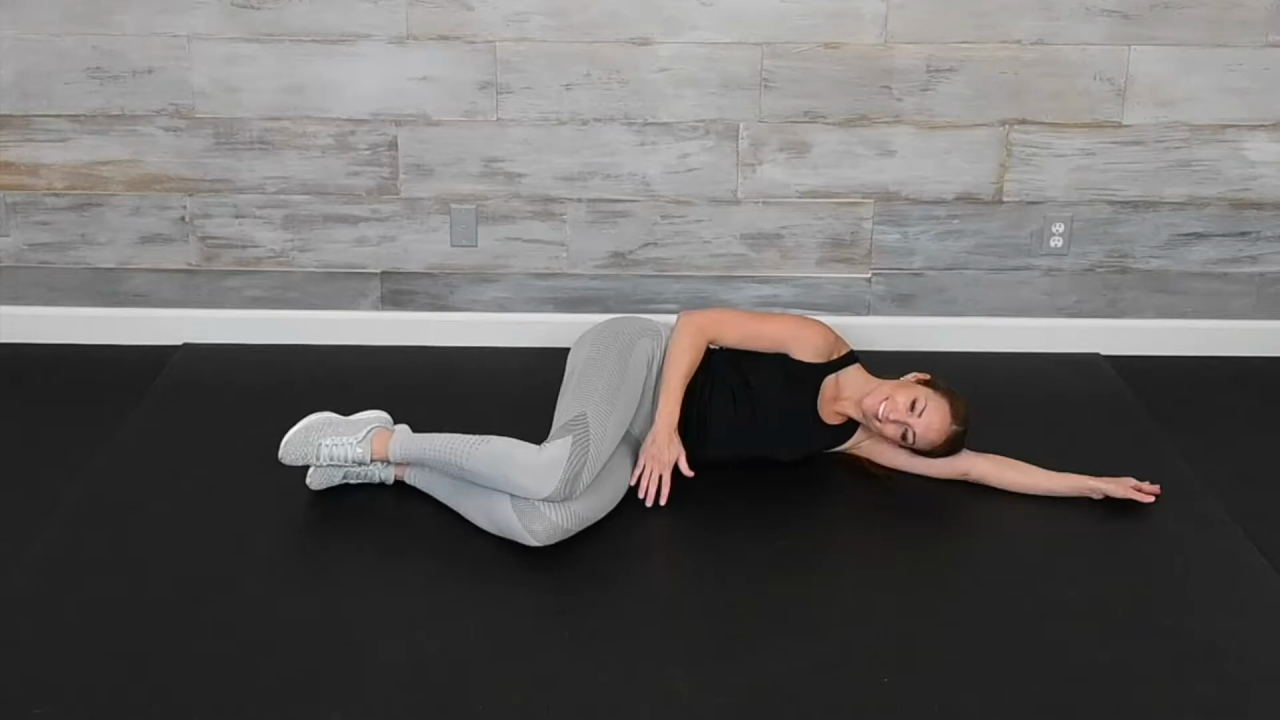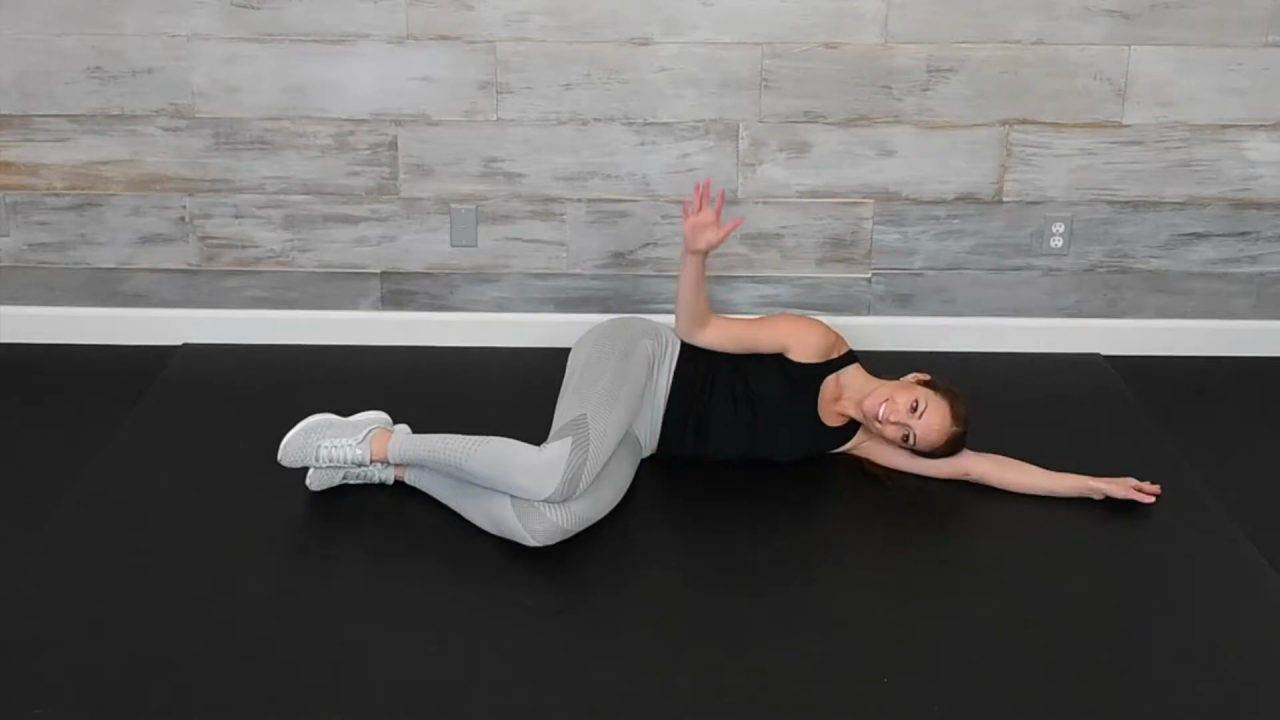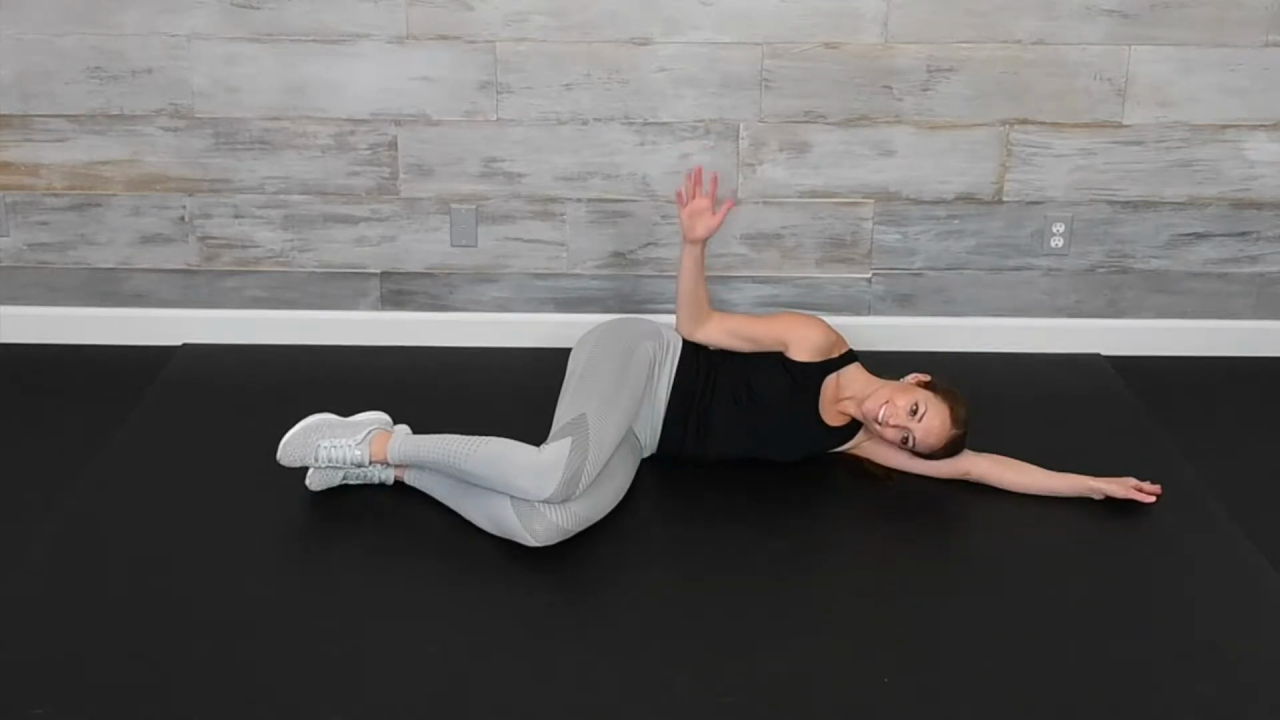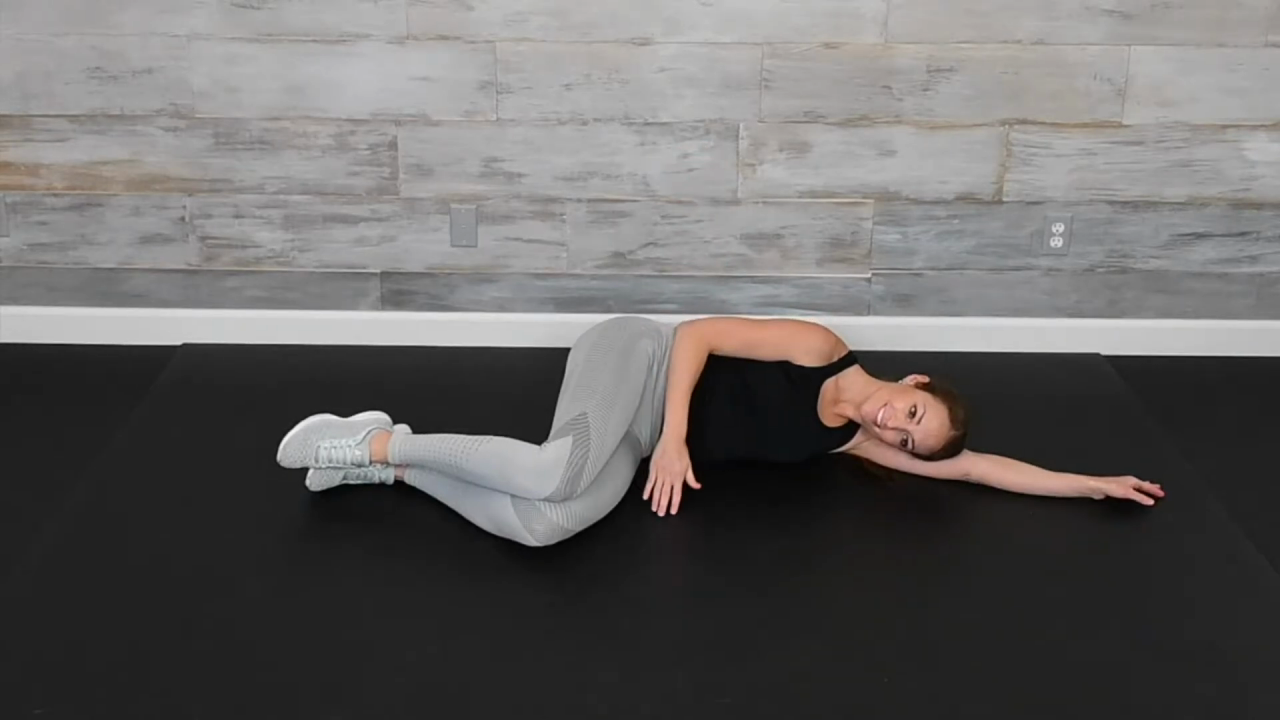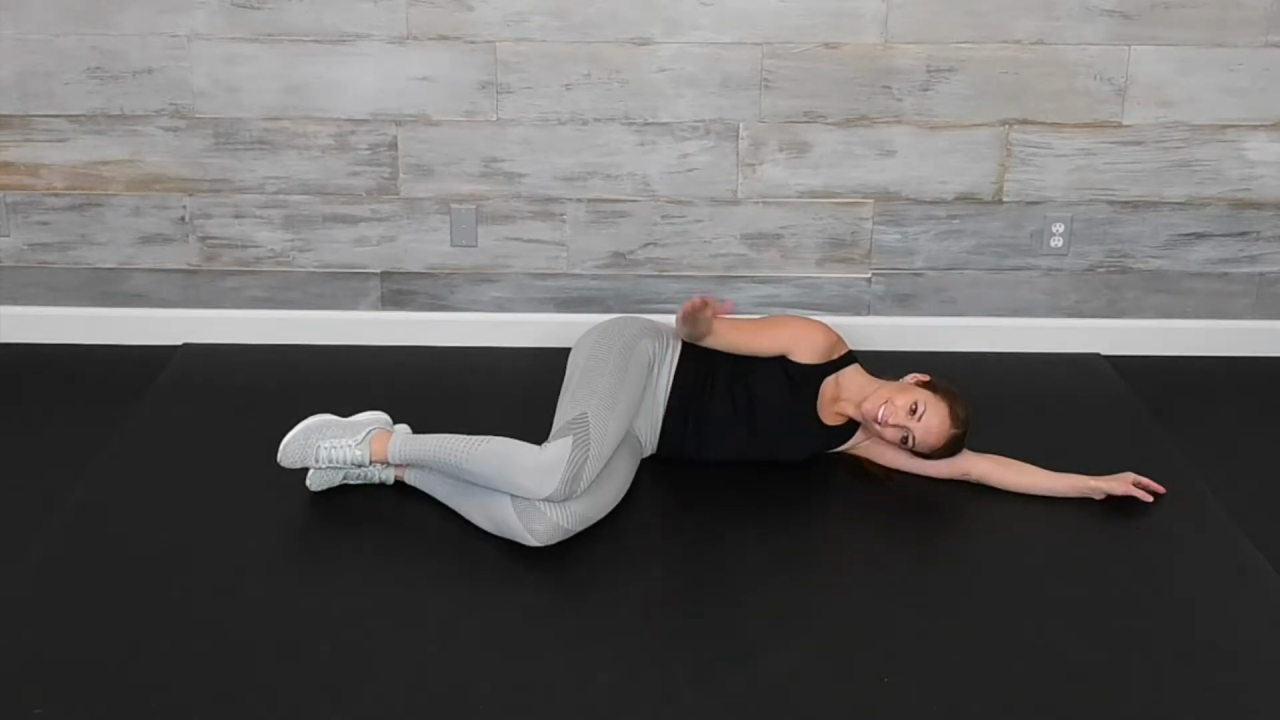
dt=0.7s
person 1, frame 1
left shoulder: (855, 439)
right shoulder: (818, 344)
left elbow: (973, 464)
right elbow: (696, 324)
left wrist: (1094, 483)
right wrist: (667, 425)
left hip: (649, 448)
right hip: (638, 357)
left knee: (544, 525)
right knee: (556, 478)
left ankle: (388, 458)
right ankle: (376, 440)
person 1, frame 2
left shoulder: (855, 442)
right shoulder: (817, 346)
left elbow: (977, 464)
right elbow: (694, 329)
left wrist: (1091, 483)
right wrist: (696, 253)
left hip: (644, 448)
right hip: (635, 365)
left knee: (545, 525)
right knee: (555, 477)
left ankle: (388, 460)
right ankle: (372, 441)
person 1, frame 3
left shoulder: (856, 441)
right shoulder: (817, 343)
left elbow: (979, 466)
right elbow: (697, 327)
left wrist: (1093, 484)
right wrist: (695, 243)
left hip: (647, 444)
right hip: (636, 363)
left knee: (544, 524)
right knee: (556, 479)
left ankle: (388, 462)
right ankle: (378, 441)
person 1, frame 4
left shoulder: (854, 443)
right shoulder: (819, 348)
left elbow: (976, 465)
right elbow: (696, 333)
left wrist: (1093, 483)
right wrist: (674, 436)
left hip: (642, 448)
right hip: (637, 359)
left knee: (548, 525)
right knee: (559, 478)
left ankle: (388, 456)
right ankle: (375, 442)
person 1, frame 5
left shoulder: (854, 439)
right shoulder: (818, 346)
left elbow: (978, 465)
right elbow: (700, 334)
left wrist: (1091, 483)
right wrist: (693, 320)
left hip: (647, 443)
right hip: (636, 358)
left knee: (544, 526)
right knee: (557, 476)
left ankle: (388, 458)
right ankle: (375, 442)
